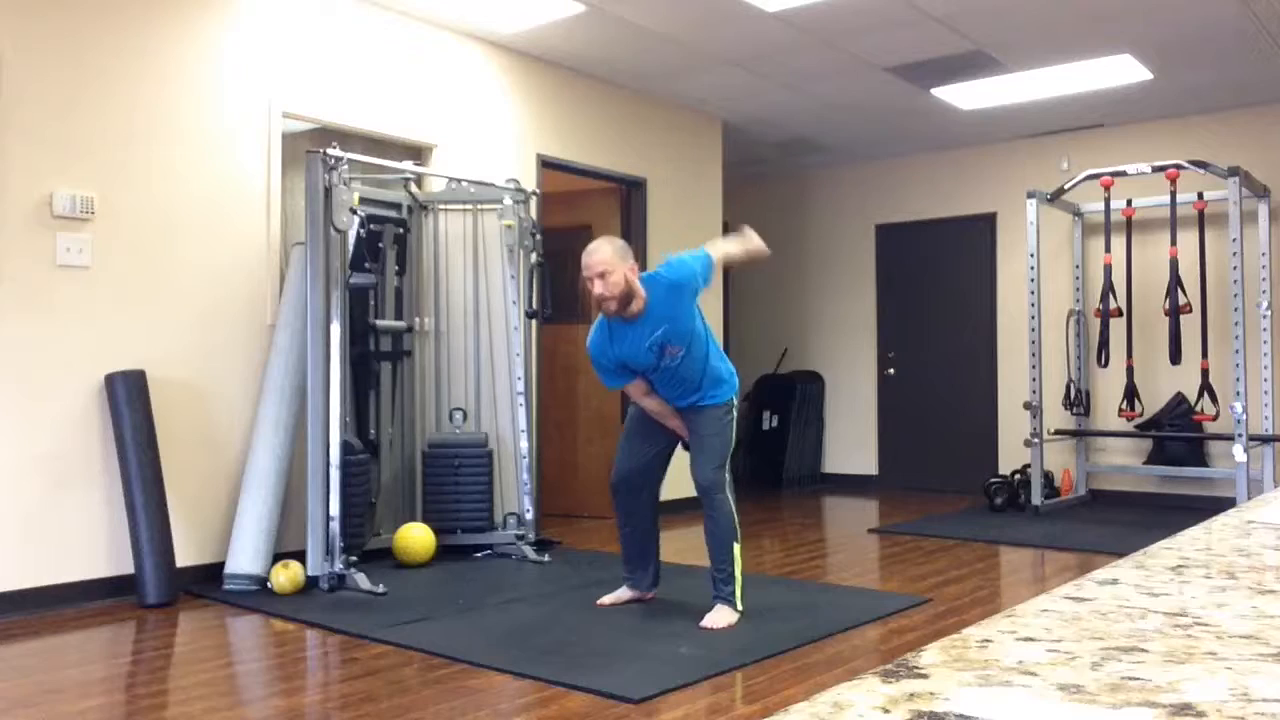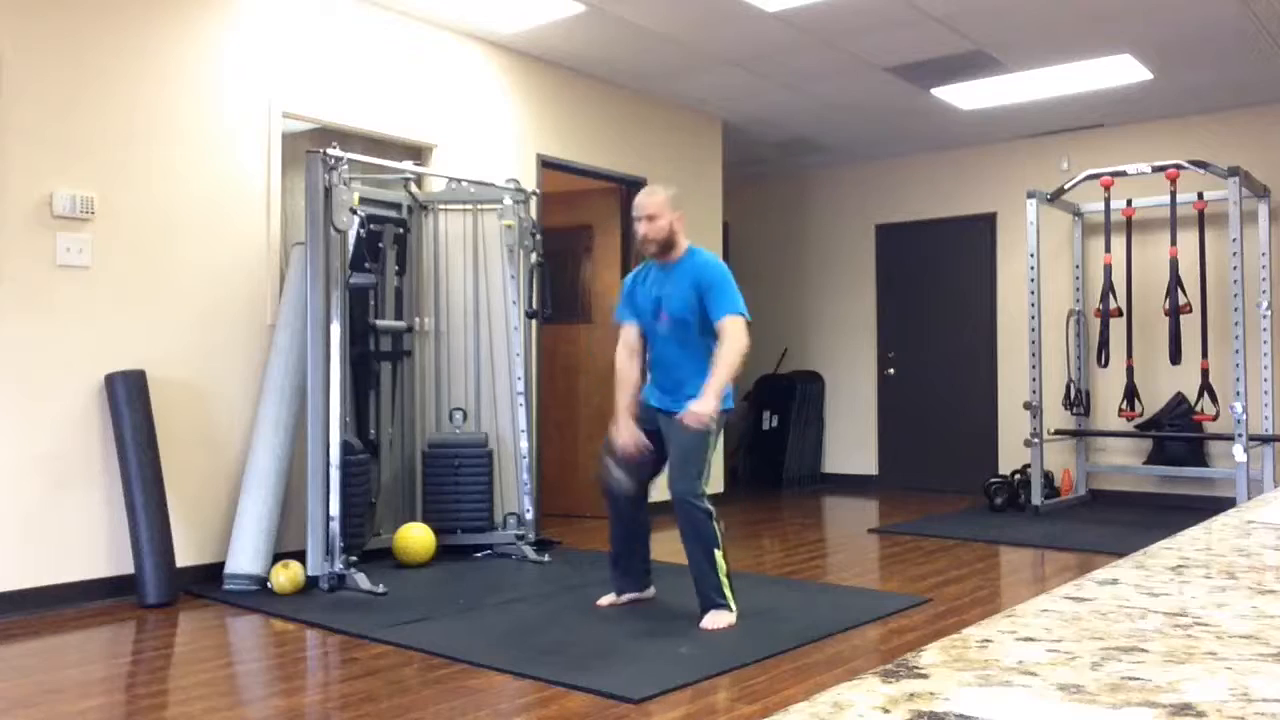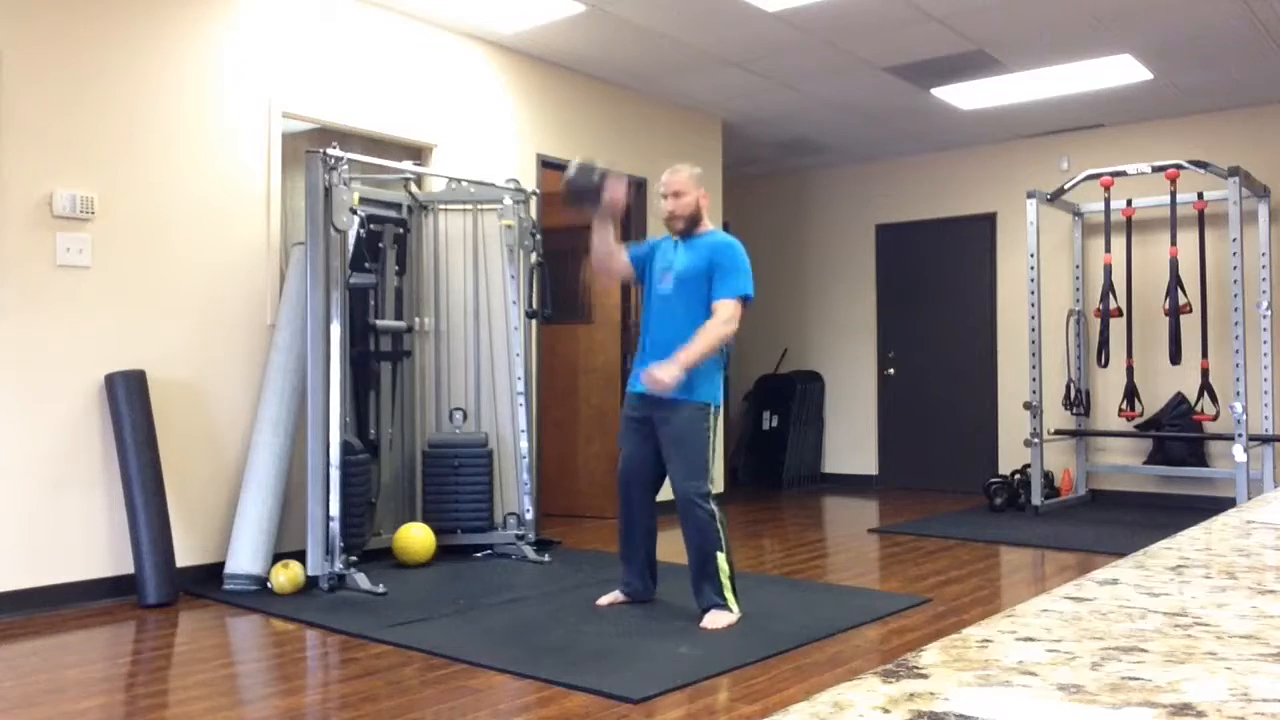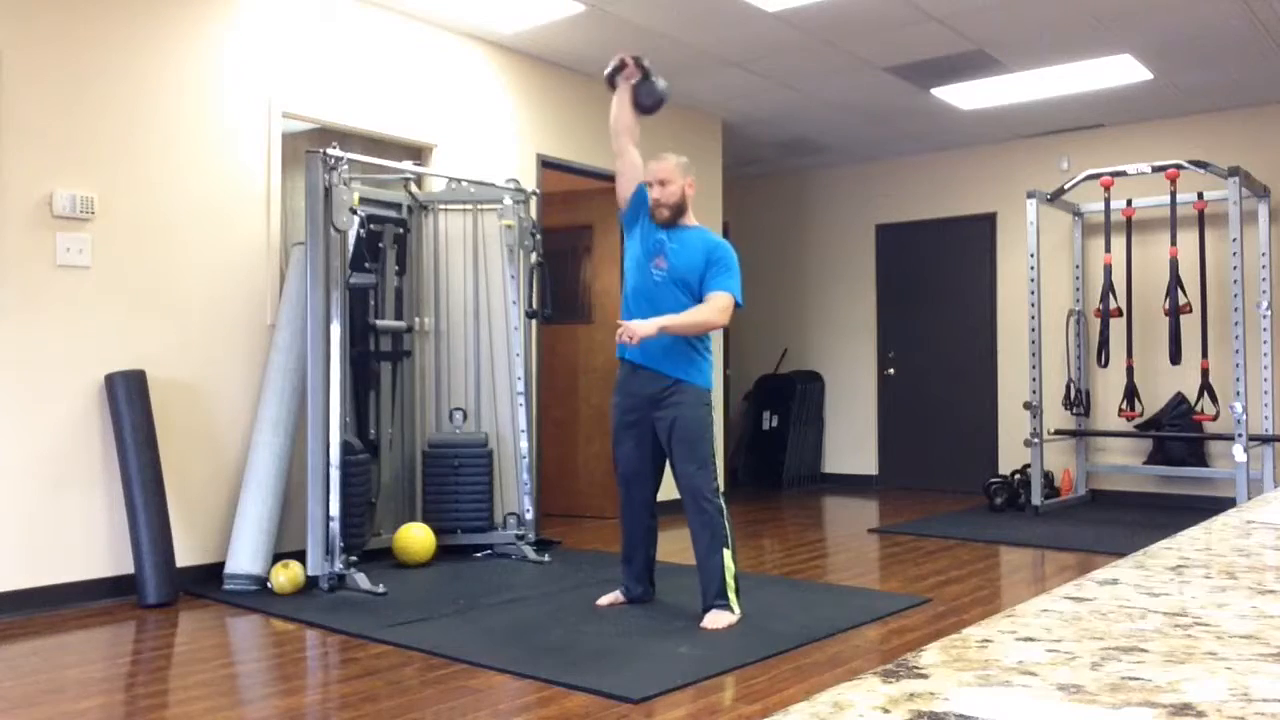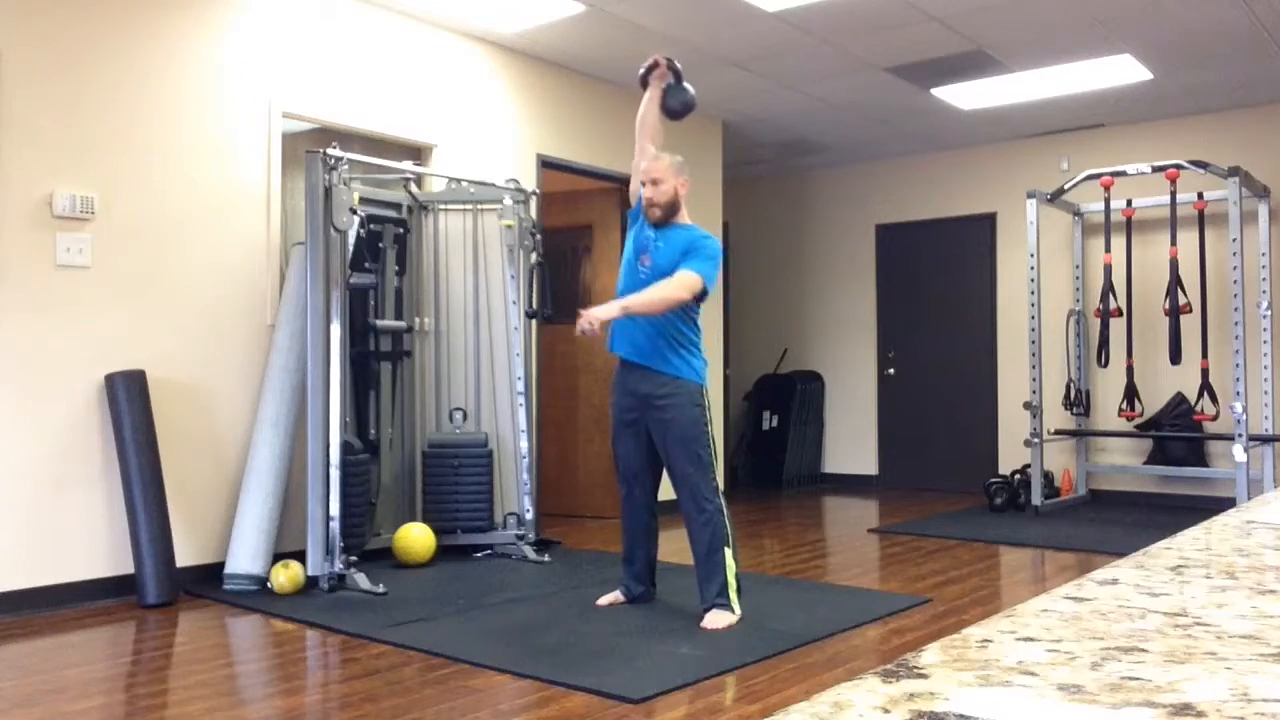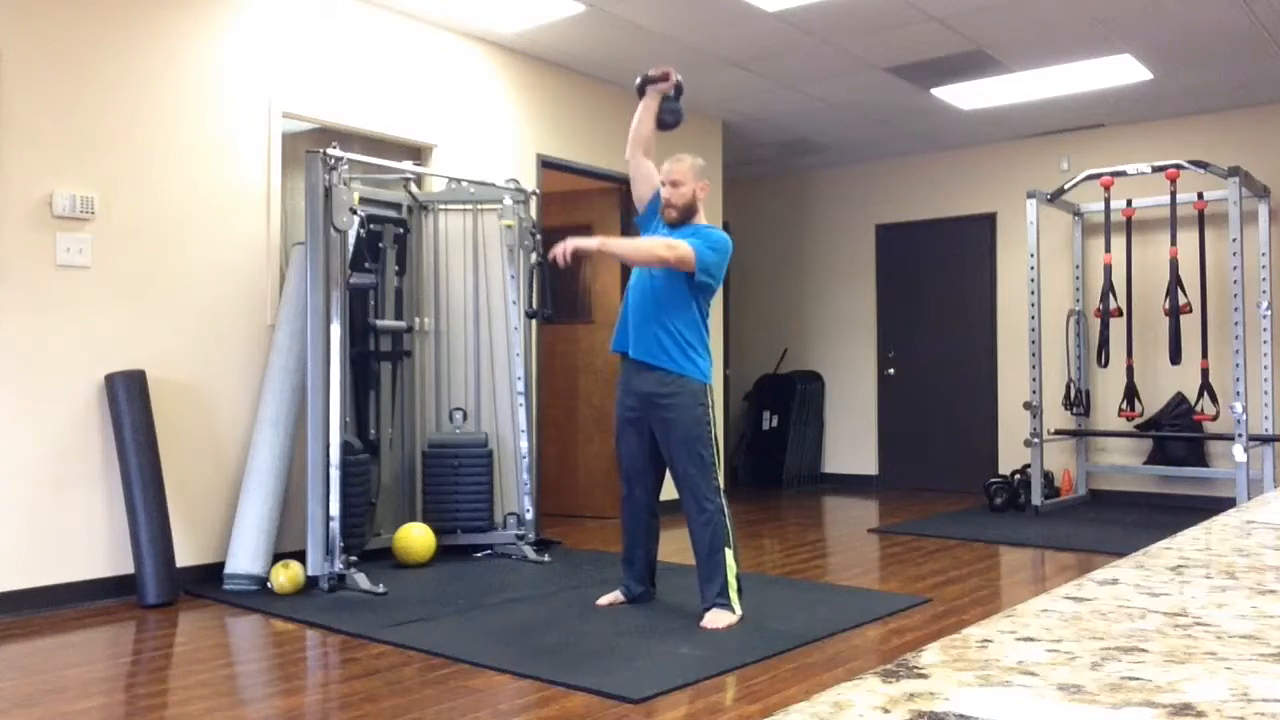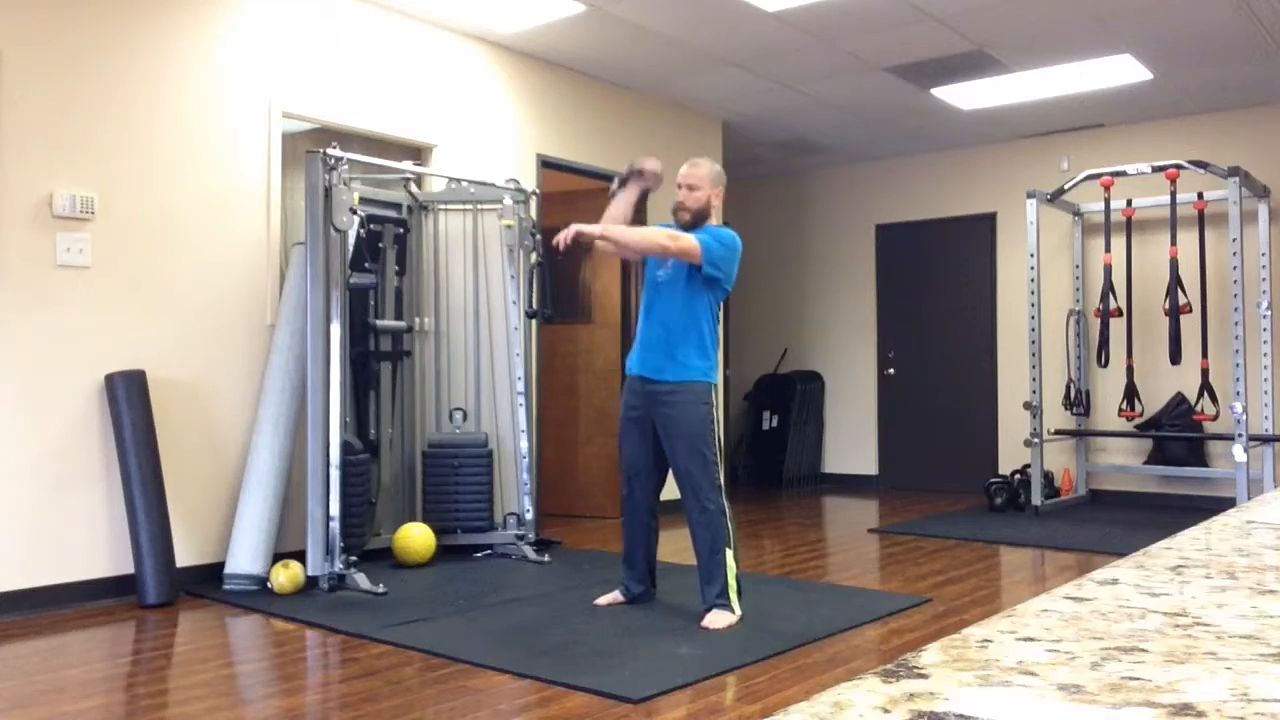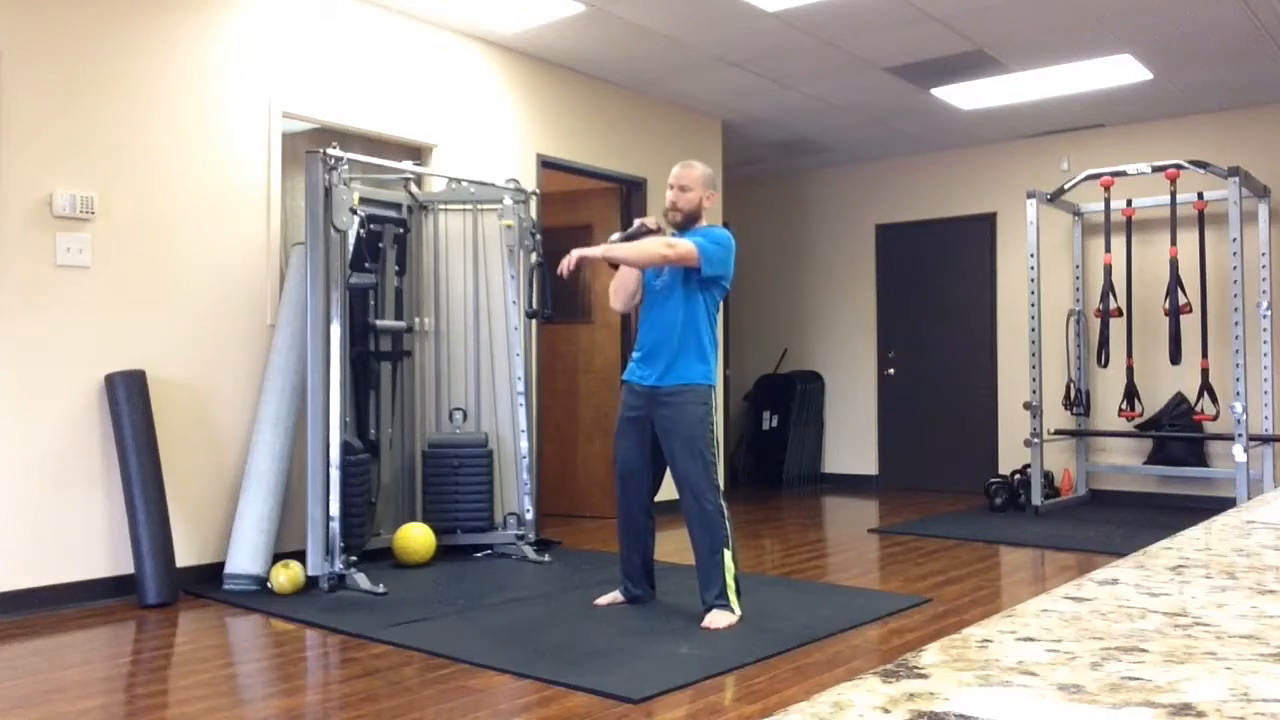
dt=0.3s
person 1, frame 1
left shoulder: (674, 279)
right shoulder: (602, 343)
left elbow: (717, 251)
right elbow: (644, 397)
left wrist: (747, 241)
right wrist: (688, 435)
left hip: (711, 399)
right hip: (659, 407)
left knee: (710, 483)
right knee: (627, 481)
left ankle: (726, 598)
right ankle: (639, 581)
person 1, frame 2
left shoulder: (706, 270)
right shoulder: (637, 282)
left elbow: (735, 337)
right elbow: (629, 349)
left wrist: (710, 397)
right wrist: (623, 420)
left hip: (694, 406)
right hip: (653, 403)
left knee: (686, 492)
right knee: (620, 485)
left ankle: (719, 601)
right ankle: (632, 582)
person 1, frame 3
left shoulder: (724, 250)
right shoulder: (660, 249)
left elbow: (726, 320)
right elbow: (607, 264)
left wrist: (678, 364)
right wrist: (605, 218)
left hip: (689, 396)
right hip: (642, 393)
left knee: (691, 493)
right knee: (632, 486)
left ankle: (721, 600)
right ankle: (637, 584)
person 1, frame 4
left shoulder: (715, 250)
right shoulder: (638, 223)
left elbow: (718, 314)
right elbow: (623, 145)
left wrist: (657, 323)
right wrist: (624, 88)
left hip: (683, 386)
right hip: (632, 380)
left knee: (700, 493)
right knee: (633, 490)
left ankle: (722, 599)
right ankle: (636, 586)
person 1, frame 5
left shoulder: (702, 244)
right shoulder: (639, 223)
left elbow: (677, 291)
right elbow: (645, 141)
left wrist: (615, 307)
right wrist: (655, 88)
left hip: (676, 383)
right hip: (629, 378)
left knee: (698, 493)
right knee: (635, 491)
left ankle: (723, 598)
right ankle: (636, 584)
person 1, frame 6
left shoulder: (714, 242)
right shoulder: (653, 218)
left elbow: (663, 253)
right elbow: (635, 154)
left wrist: (592, 243)
right wrist: (654, 94)
left hip: (681, 383)
right hip: (635, 376)
left knee: (700, 493)
right knee: (636, 489)
left ankle: (723, 598)
right ankle: (636, 584)
person 1, frame 7
left shoulder: (723, 242)
right shoulder: (663, 241)
left elbow: (668, 241)
right elbow: (614, 231)
left wrist: (592, 231)
right wrist: (635, 185)
left hip: (688, 386)
right hip: (640, 381)
left knee: (702, 494)
right knee: (636, 490)
left ankle: (723, 598)
right ankle: (636, 583)
person 1, frame 8
left shoulder: (717, 242)
right shoulder: (656, 245)
left elbow: (668, 251)
right elbow: (620, 302)
left wrist: (599, 250)
right wrist: (632, 246)
left hip: (686, 388)
right hip: (638, 385)
left knee: (700, 494)
right knee: (631, 491)
left ankle: (722, 600)
right ankle: (636, 586)
